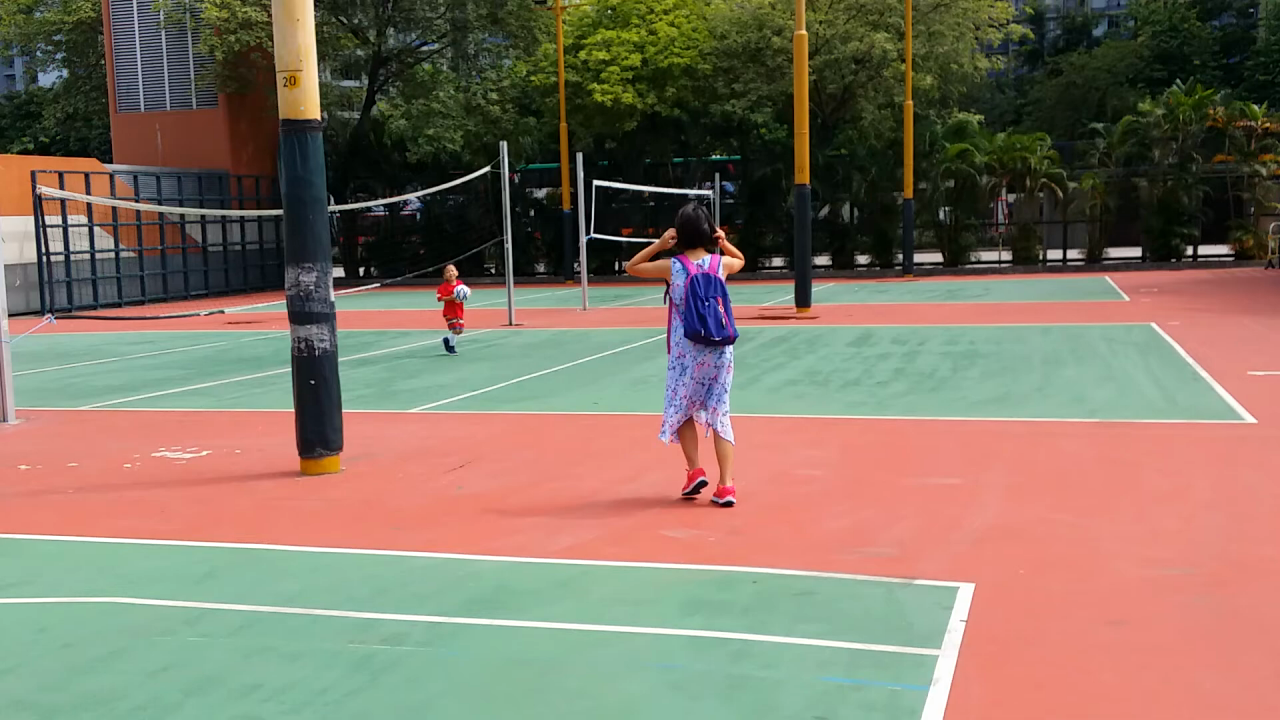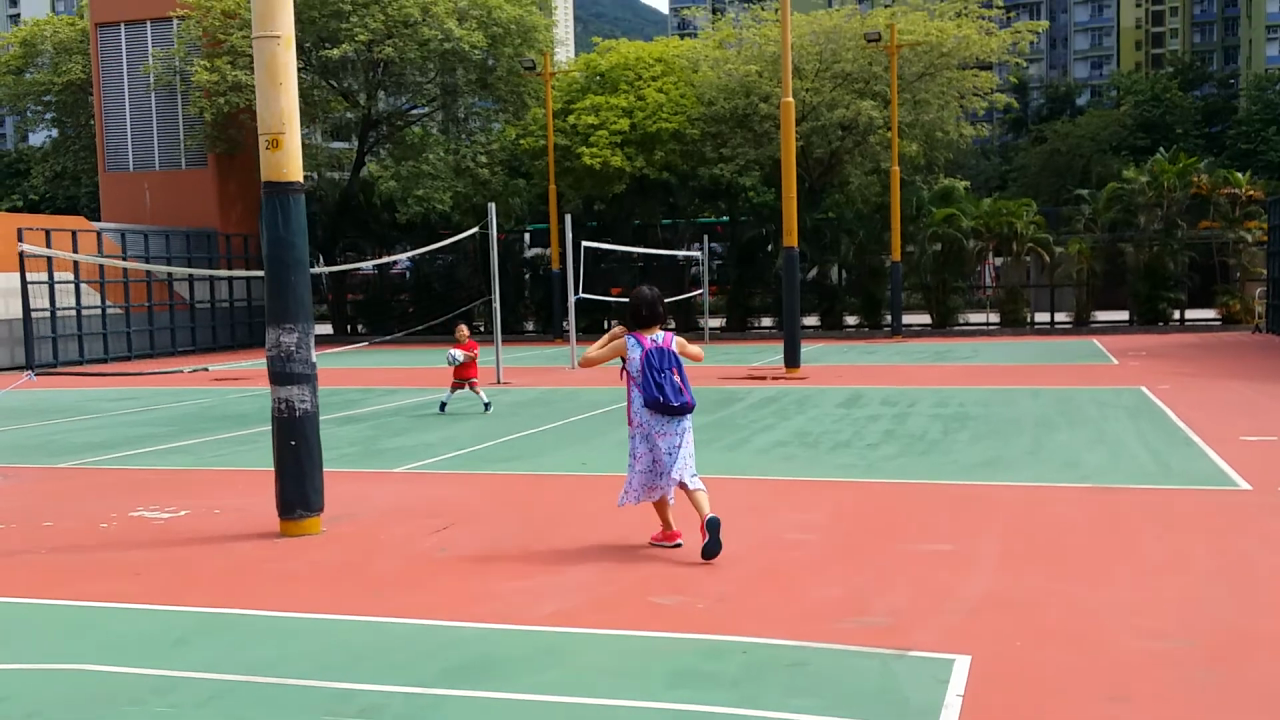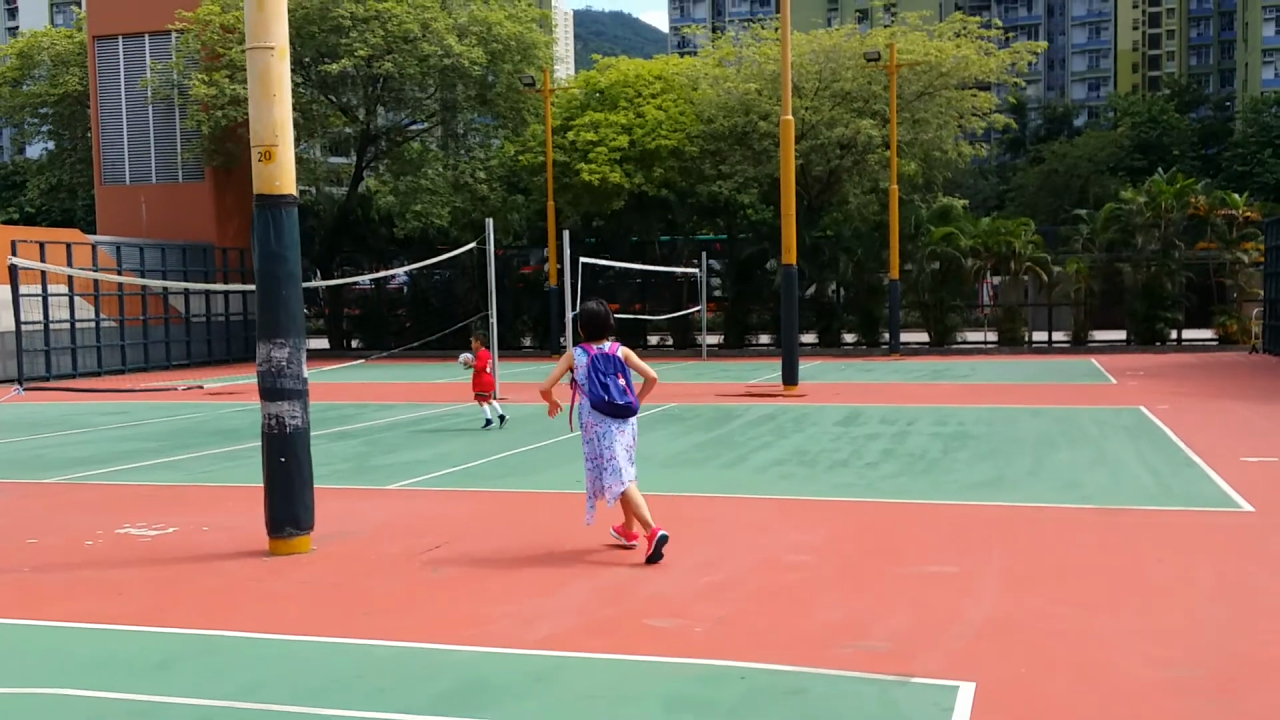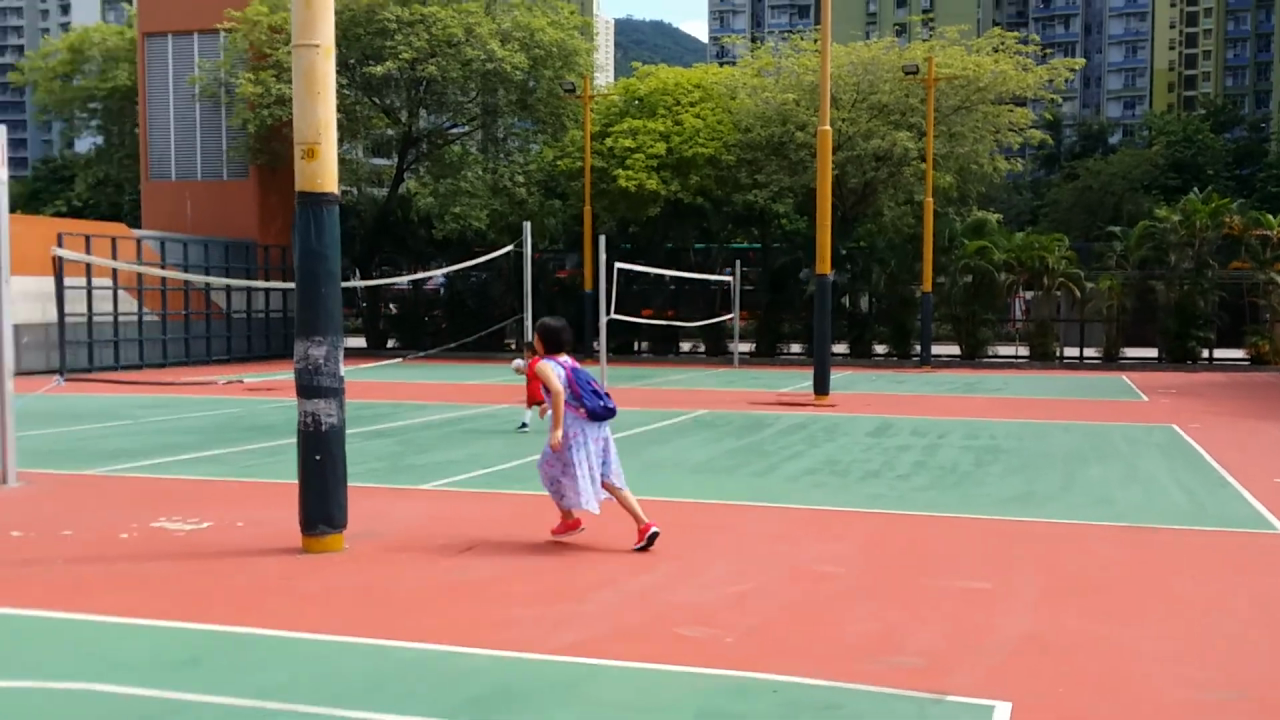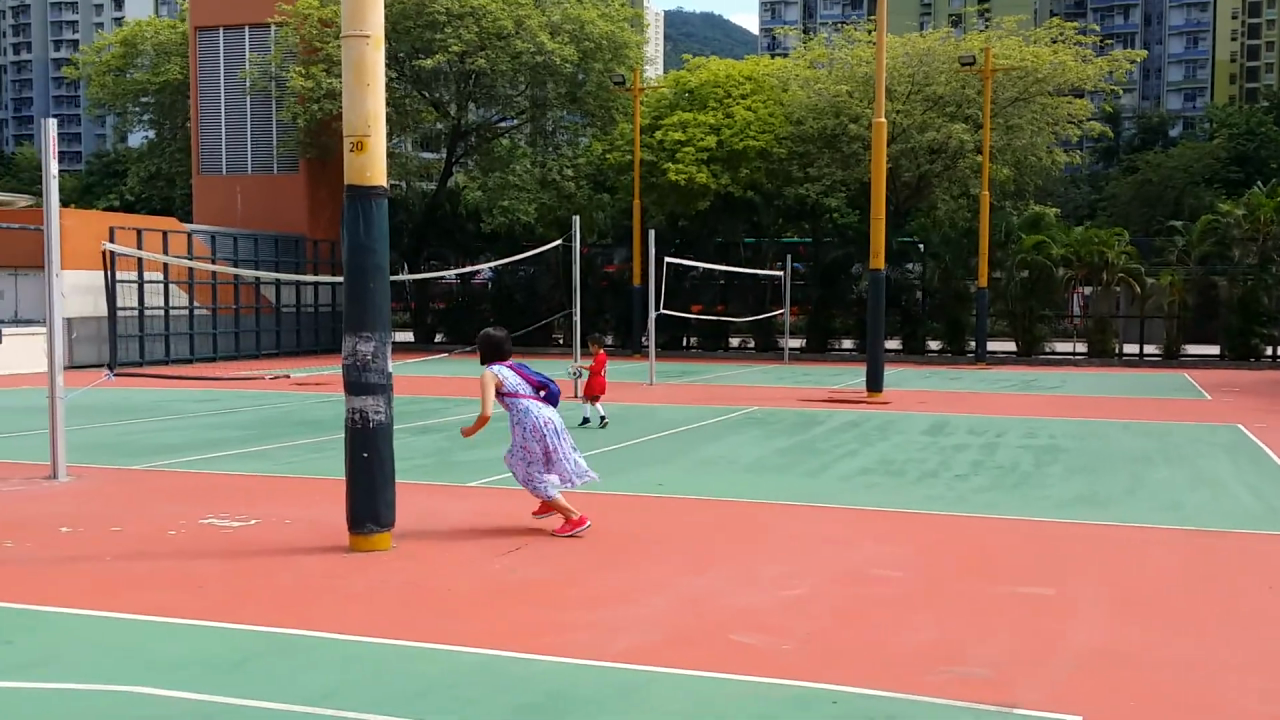
dt=0.3s
person 1, frame 1
left shoulder: (671, 266)
right shoulder: (721, 263)
left elbow: (631, 268)
right elbow: (741, 261)
left wrist: (660, 243)
right wrist: (725, 243)
left hip: (685, 350)
right hip: (719, 348)
left knee: (682, 411)
right knee: (718, 413)
left ankle: (695, 471)
right ankle: (727, 486)
person 1, frame 2
left shoulder: (626, 344)
right shoulder: (674, 341)
left elbow: (585, 360)
right elbow: (699, 355)
left wrist: (609, 336)
left hip: (645, 420)
right hip: (677, 417)
left knee: (650, 475)
right knee: (686, 474)
left ankle: (669, 531)
right ankle: (707, 518)
person 1, frame 3
left shoulder: (574, 355)
right shoulder: (621, 351)
left elbow: (545, 389)
right elbow: (652, 378)
left wrist: (552, 403)
right wrist: (636, 402)
left hip: (596, 424)
right hip: (623, 420)
left knee: (618, 479)
right knee: (623, 473)
left ankle: (652, 530)
right ankle: (629, 528)
person 1, frame 4
left shoulder: (543, 366)
right shoulder: (571, 362)
left elbow: (558, 390)
left wrist: (557, 428)
left hip: (574, 428)
right hip: (596, 424)
left knee: (550, 468)
right knee: (610, 479)
left ankle: (569, 520)
right ankle: (645, 526)
person 1, frame 5
left shoulder: (490, 373)
right shoulder: (511, 367)
left elbow: (487, 414)
left wrist: (471, 430)
left hip: (533, 422)
right hip: (547, 416)
left knee: (531, 475)
right knee: (516, 461)
left ankle: (575, 518)
right ankle: (550, 502)
